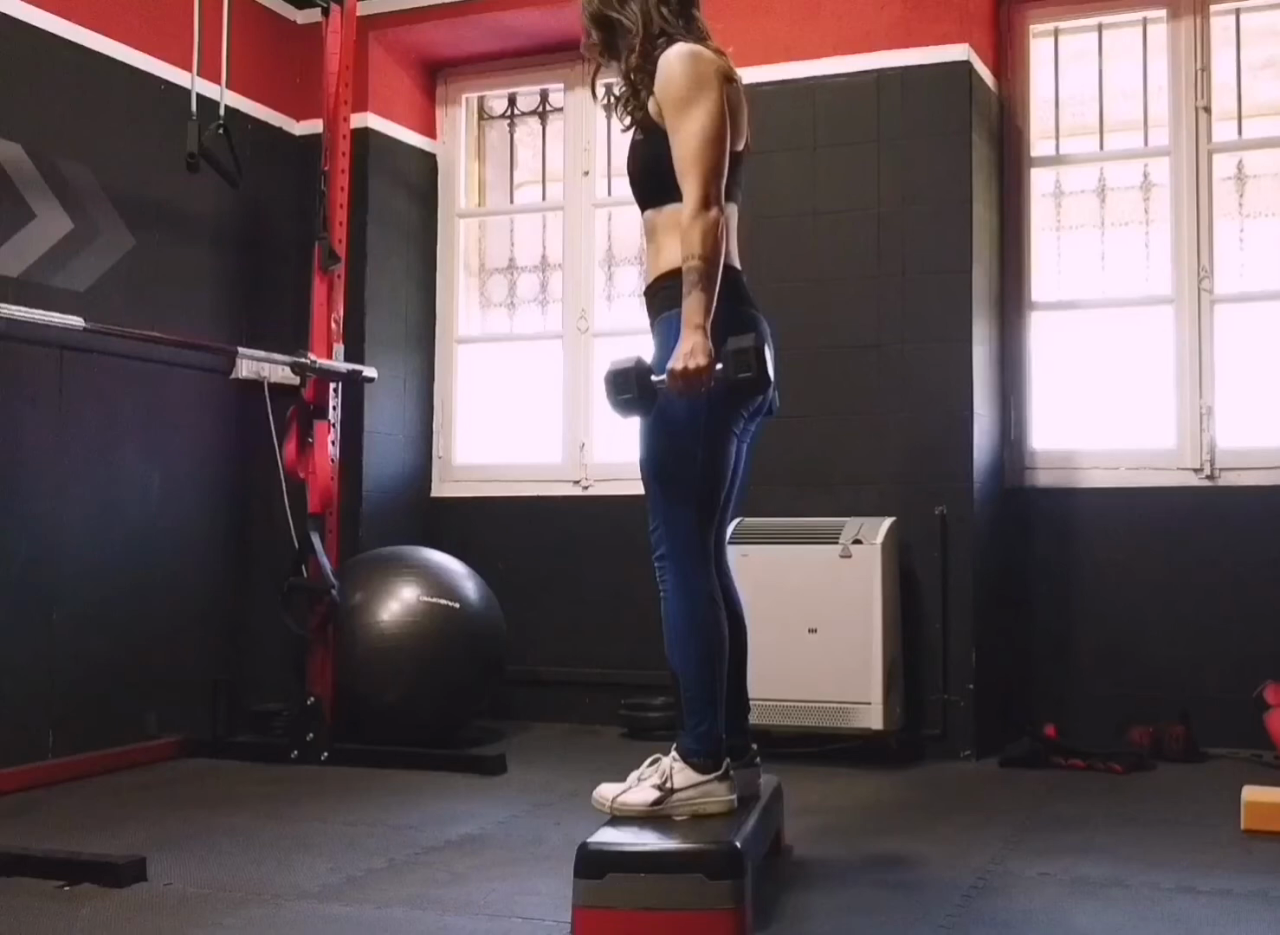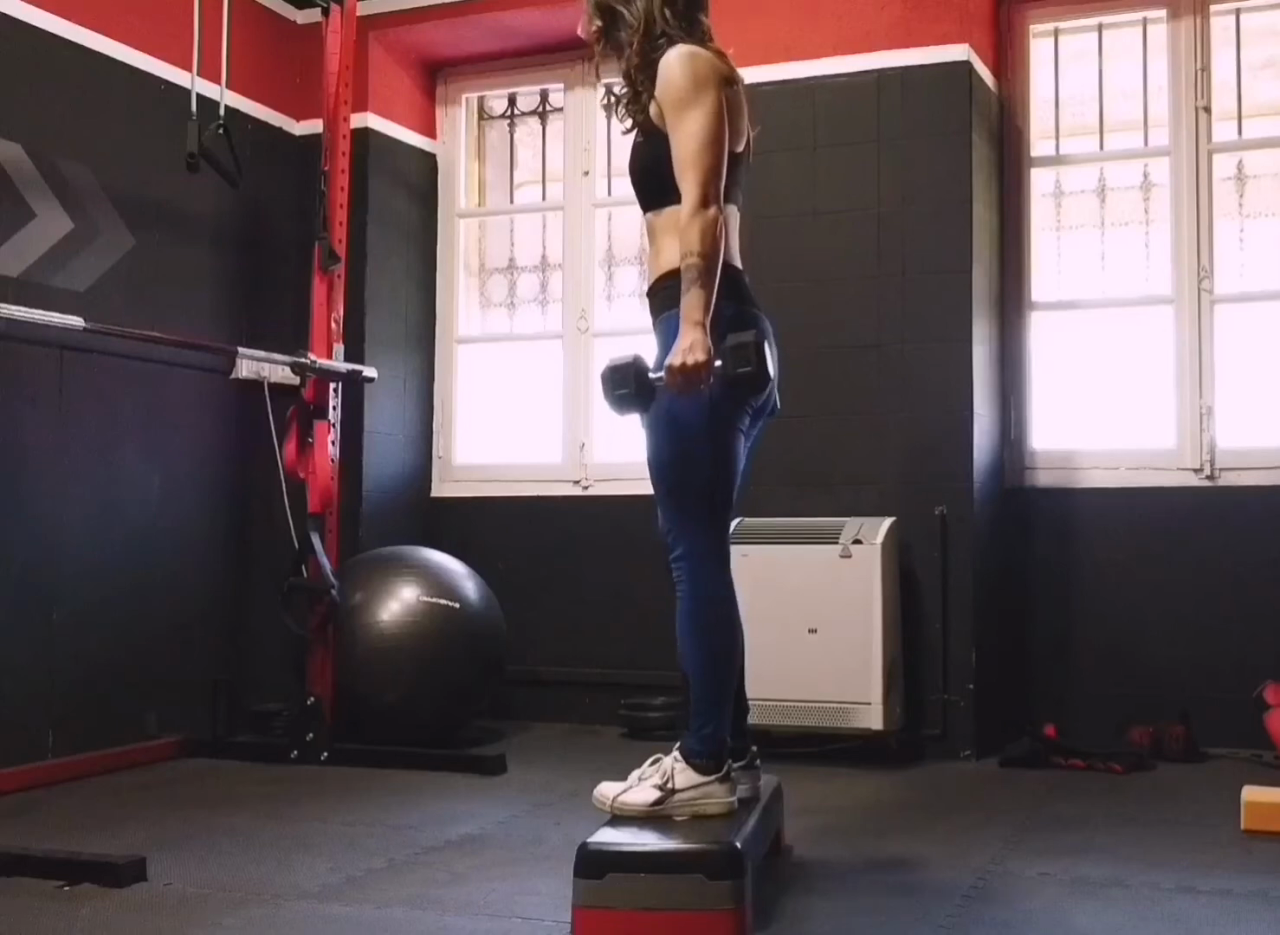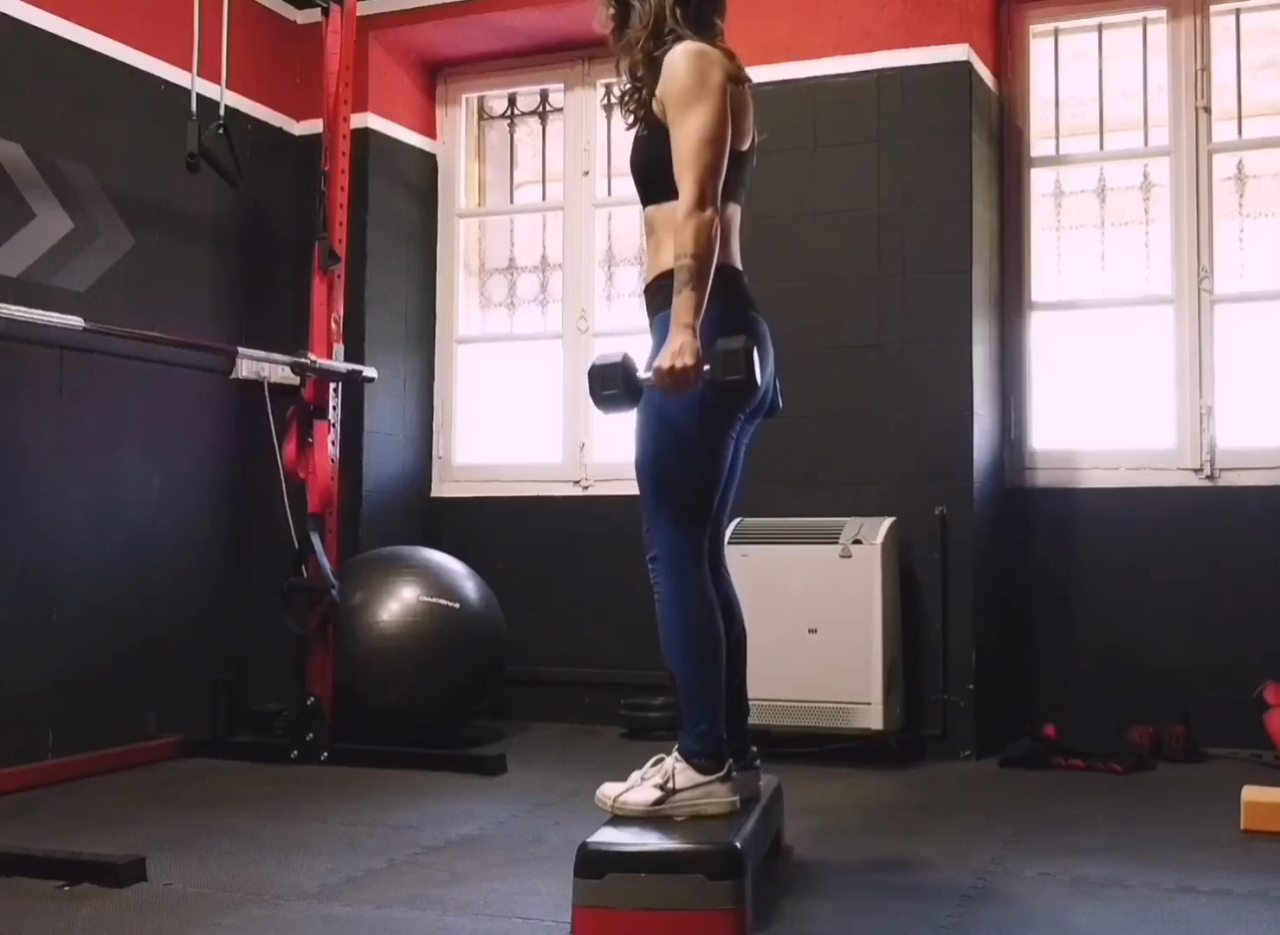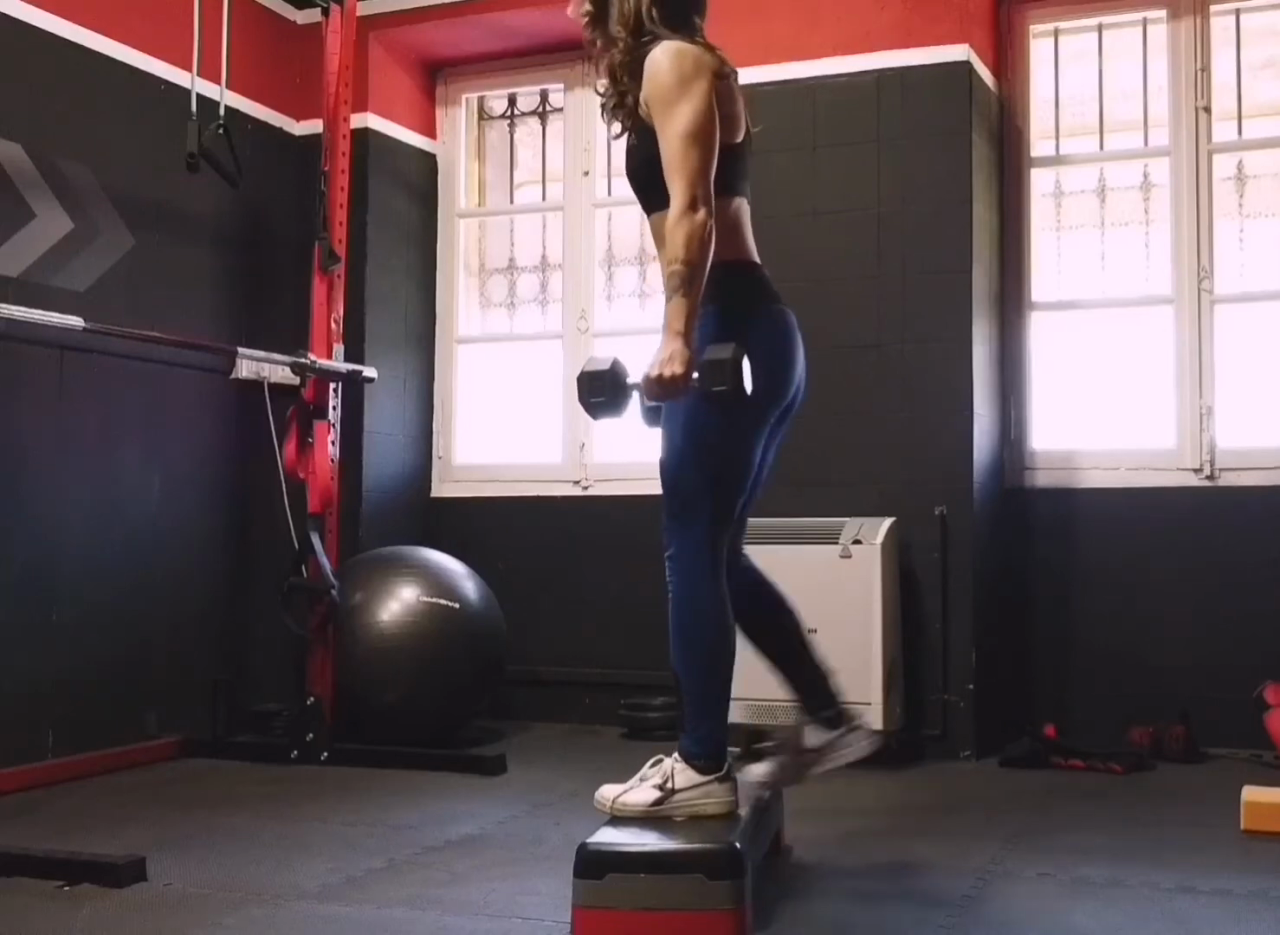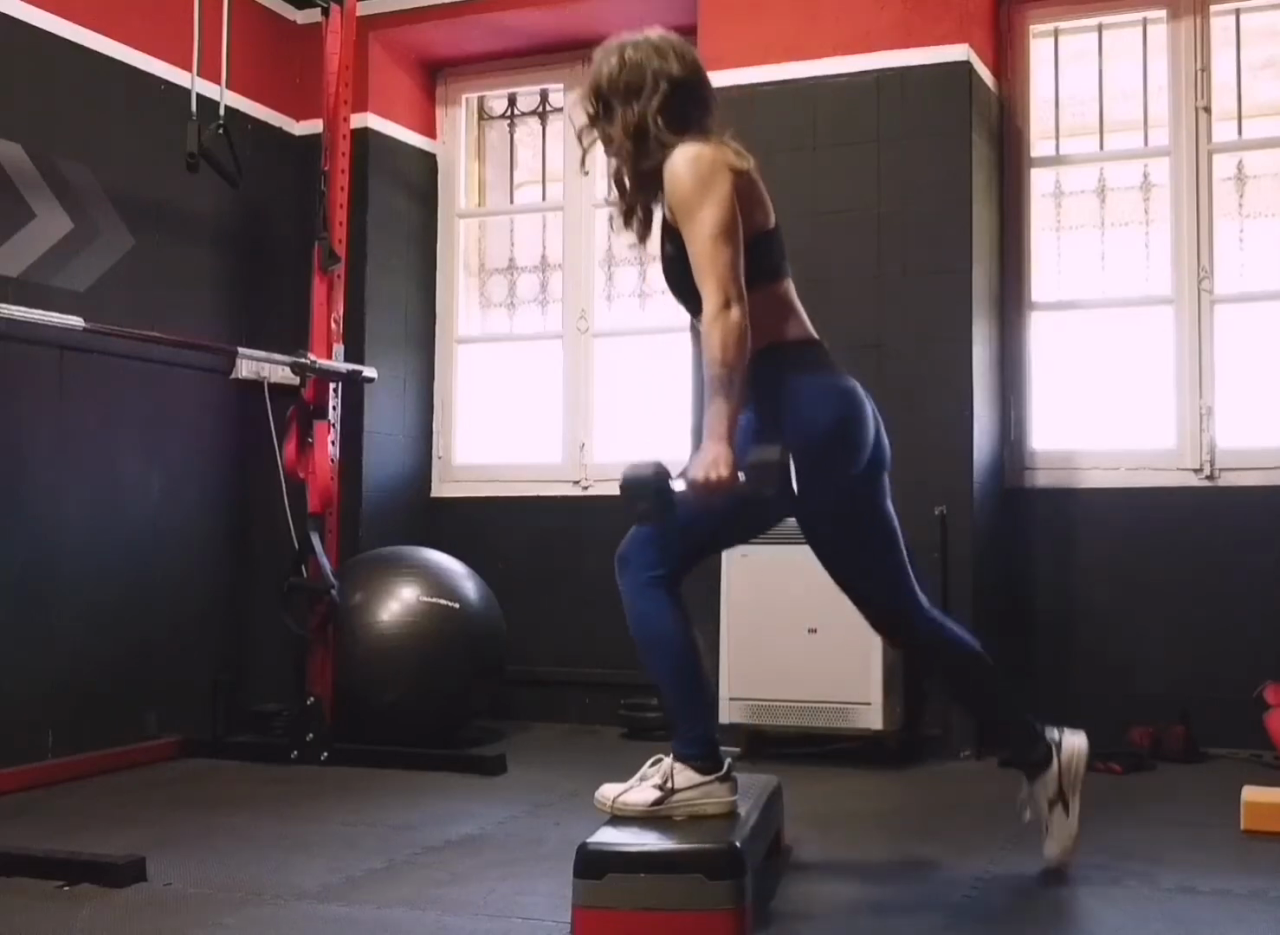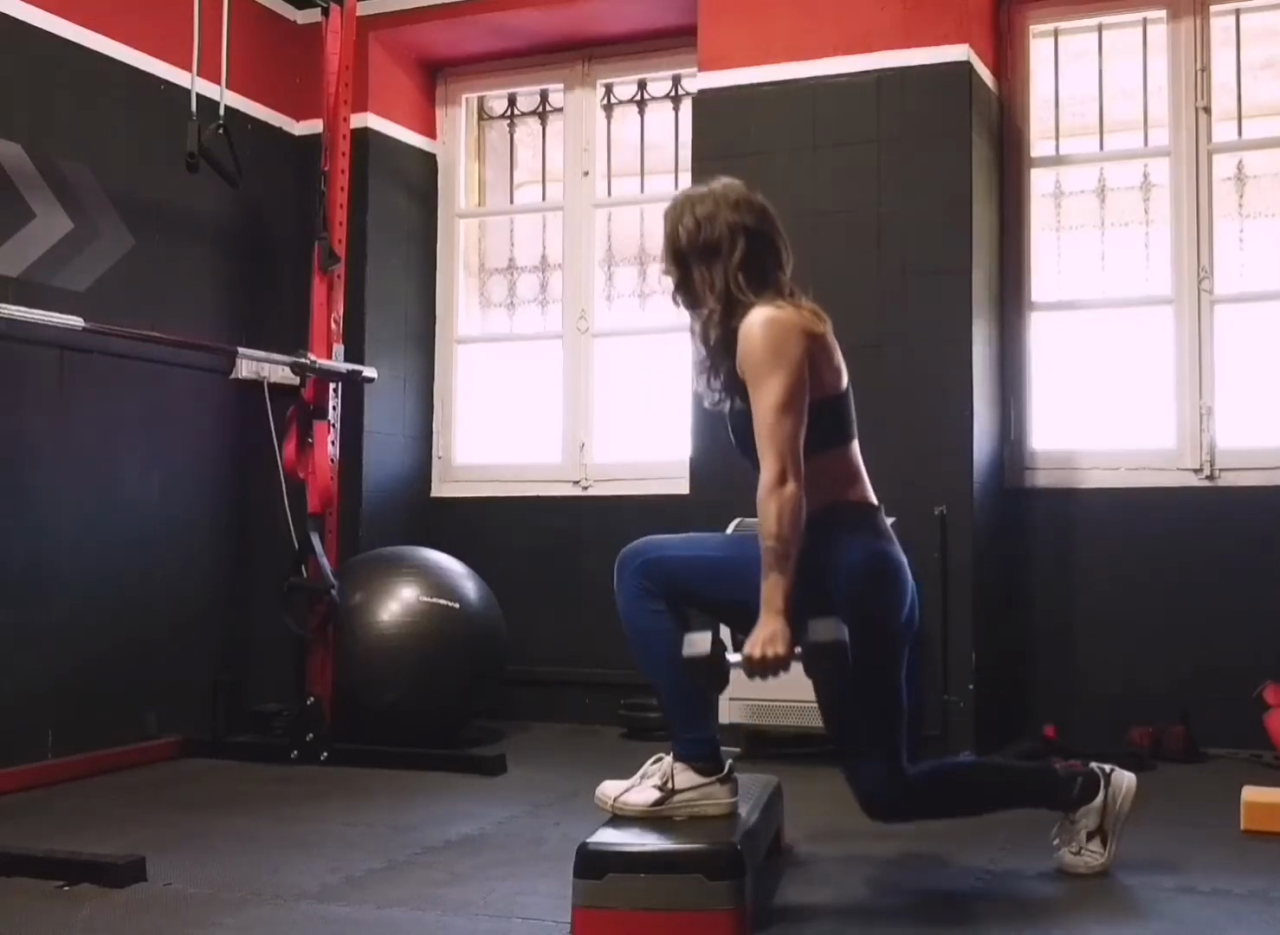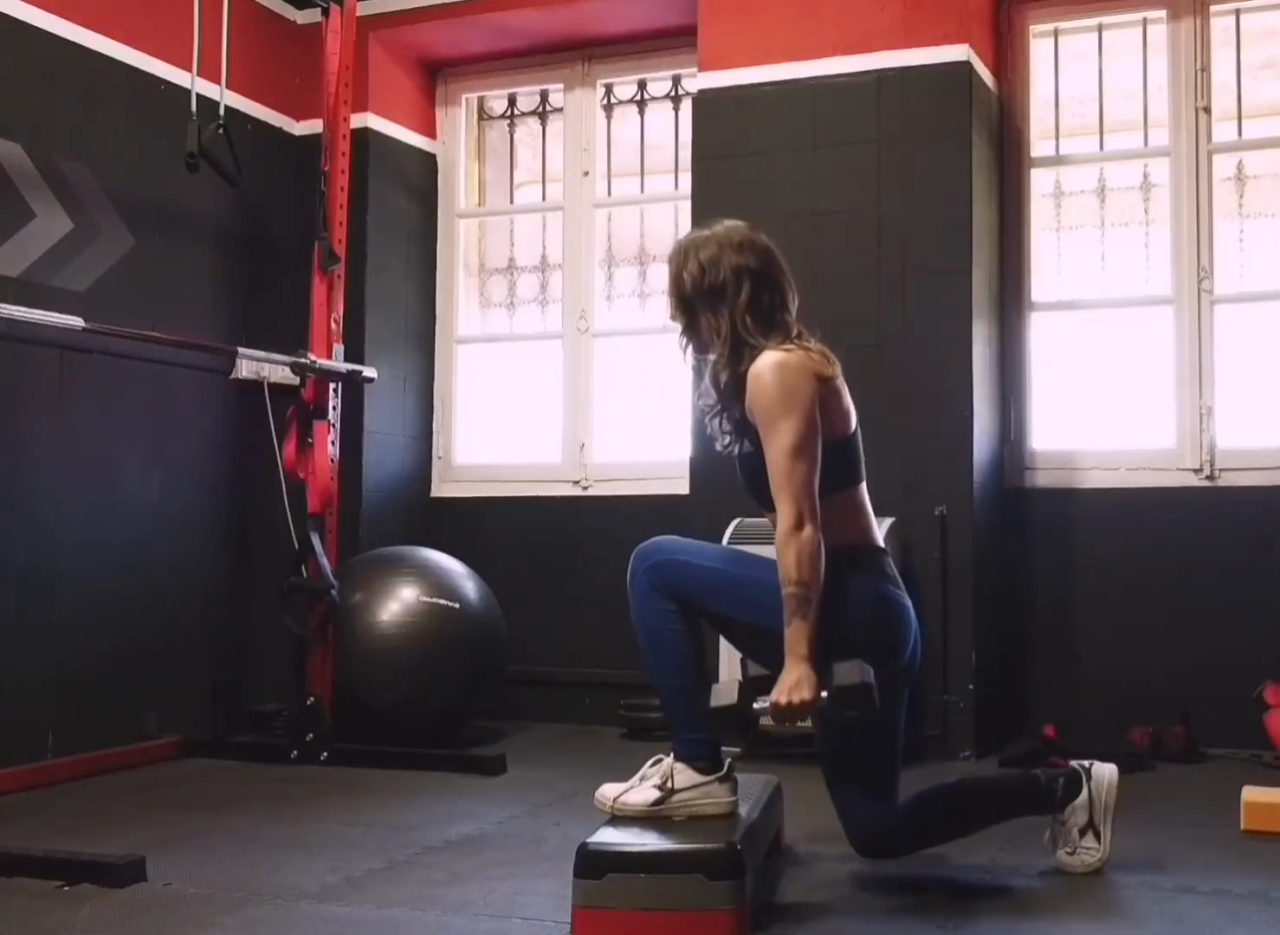
dt=0.4s
person 1, frame 1
right shoulder: (680, 74)
left elbow: (703, 208)
left wrist: (694, 332)
left hip: (702, 332)
right hip: (716, 333)
left knee: (680, 553)
right knee: (701, 554)
left ankle: (701, 764)
right ankle: (730, 750)
person 1, frame 2
right shoulder: (684, 76)
left elbow: (701, 207)
left wrist: (694, 325)
left hip: (708, 333)
right hip: (718, 334)
left knee: (691, 551)
right knee: (700, 554)
left ankle: (704, 765)
right ankle: (728, 752)
person 1, frame 3
right shoulder: (689, 71)
left elbow: (698, 207)
left wrist: (684, 329)
left hip: (704, 335)
right hip: (719, 335)
left knee: (674, 552)
right knee: (698, 554)
left ankle: (704, 765)
right ankle: (729, 753)
person 1, frame 4
right shoulder: (678, 70)
left elbow: (689, 210)
left wrist: (676, 337)
left hip: (729, 332)
right hip: (754, 336)
left knee: (689, 554)
right knee: (713, 556)
left ankle: (703, 768)
right ankle: (827, 720)
person 1, frame 5
left shoulder: (690, 162)
right shoulder: (702, 165)
left elbow: (726, 314)
left wrist: (717, 438)
right wrist: (730, 426)
left hip: (801, 409)
right hip: (825, 409)
left knee: (648, 566)
right knee: (902, 613)
left ankle: (694, 773)
right ankle: (1045, 754)
person 1, frame 6
left shoulder: (766, 325)
right shoulder: (782, 320)
left elbow: (782, 481)
left wrist: (773, 612)
left hip: (841, 564)
right hip: (859, 565)
left knee: (643, 571)
right knee: (886, 786)
left ankle: (696, 772)
right ankle: (1083, 788)
person 1, frame 7
left shoulder: (776, 369)
right shoulder: (789, 361)
left elbow: (799, 525)
left wrist: (798, 658)
left hip: (849, 607)
right hip: (860, 603)
left knee: (657, 569)
right knee: (878, 829)
left ankle: (697, 771)
right ankle: (1067, 788)
